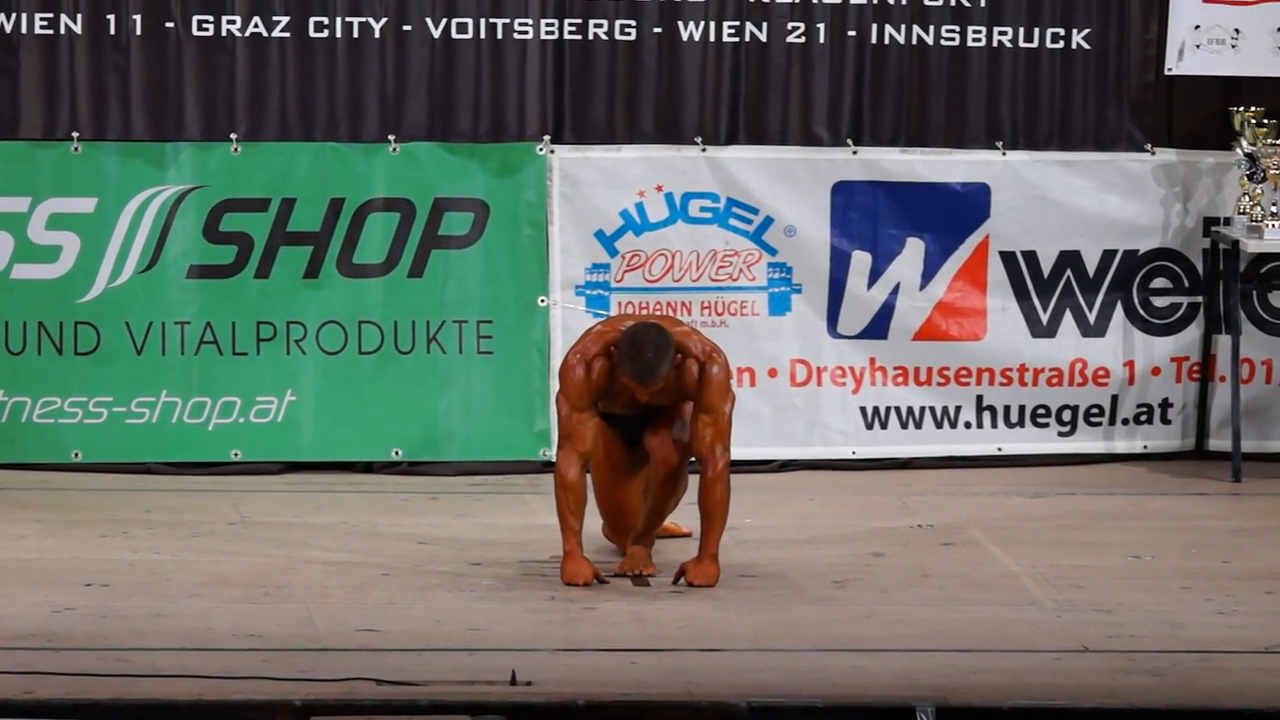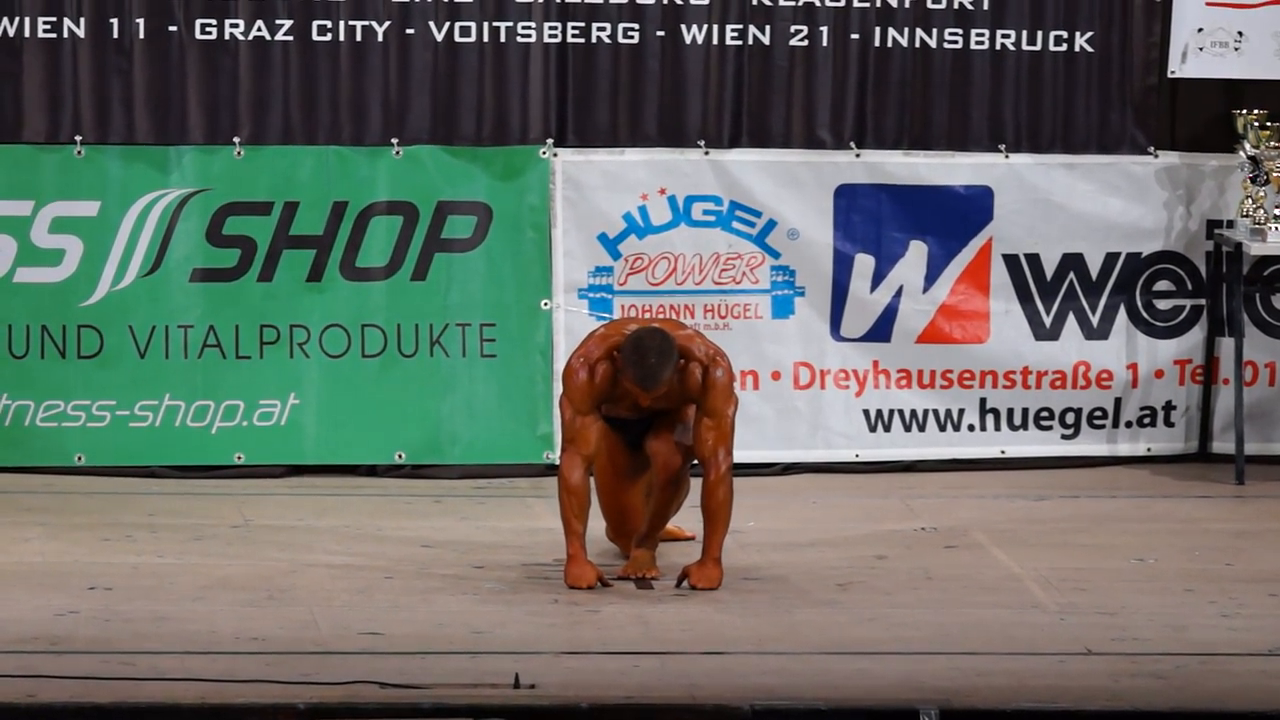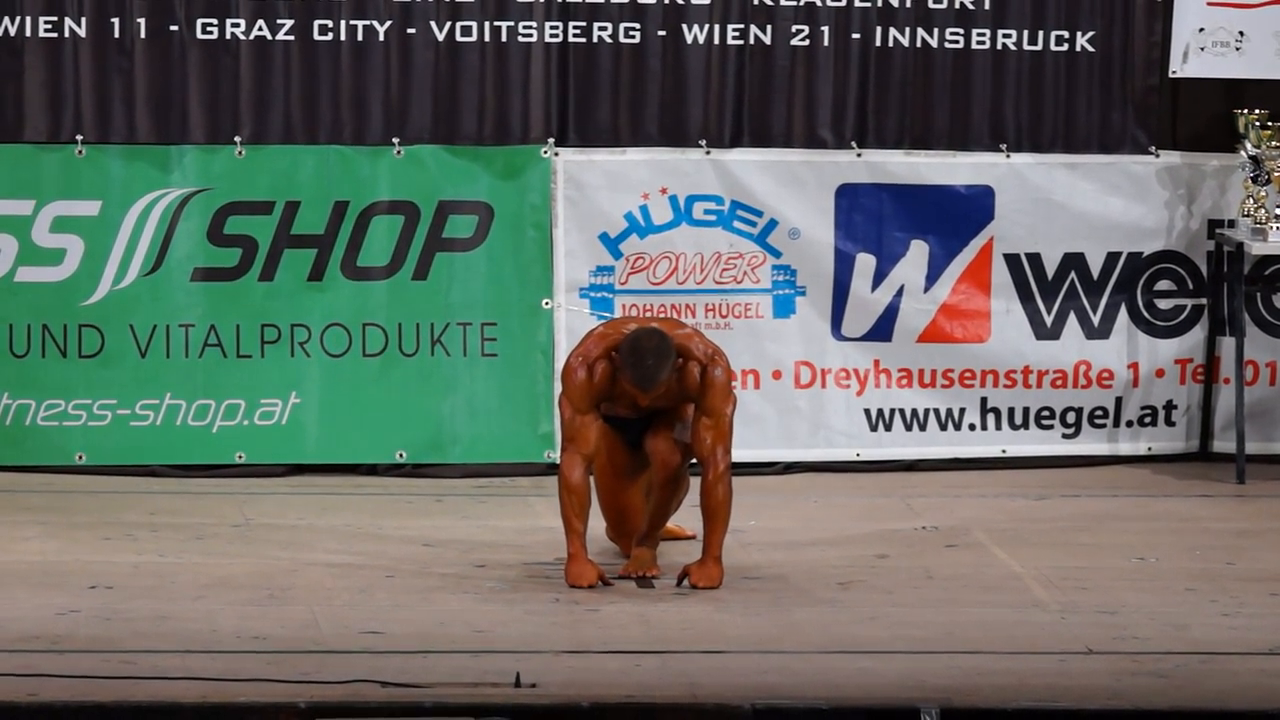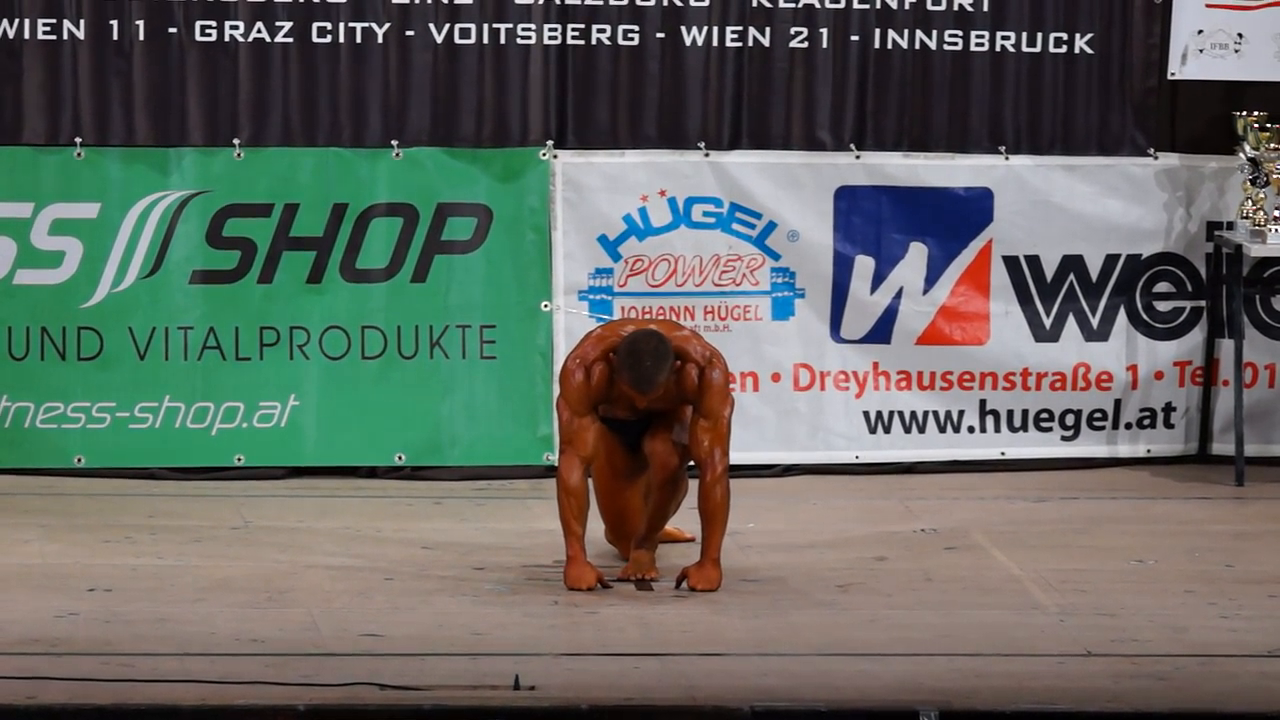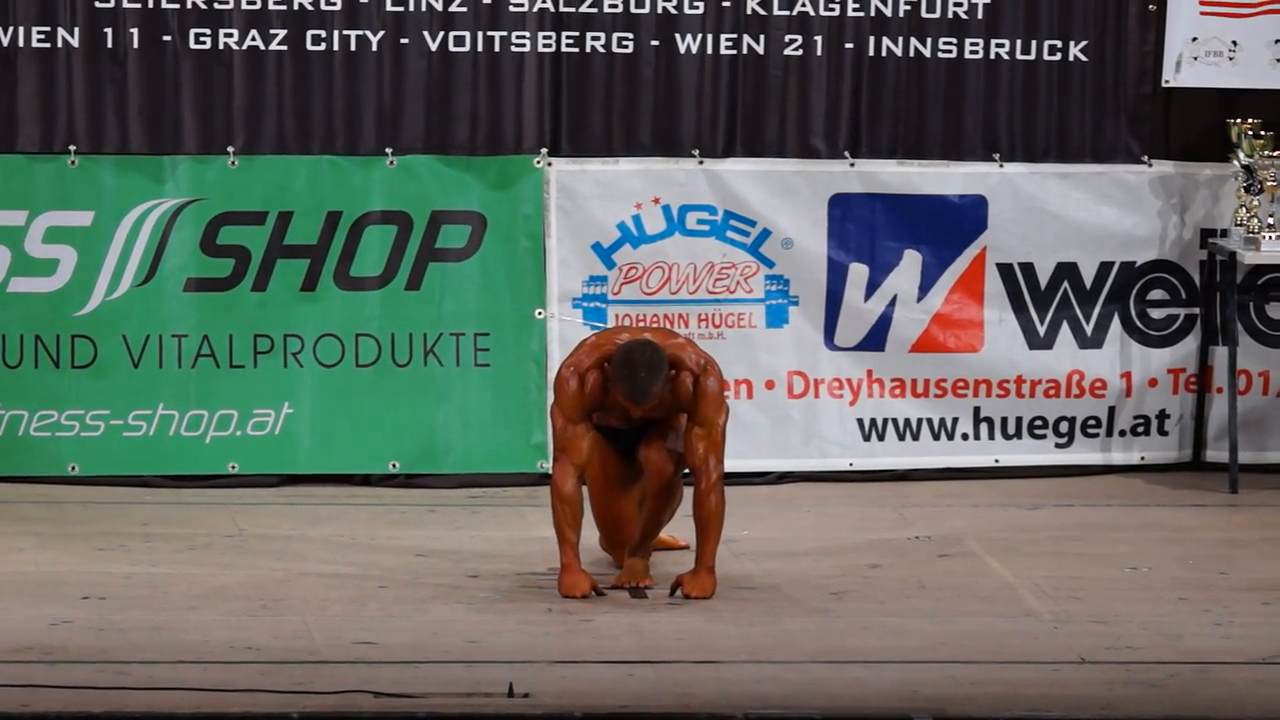
dt=0.3s
person 1, frame 1
left shoulder: (706, 364)
right shoulder: (584, 363)
left elbow: (715, 459)
right elbow: (571, 456)
left wrist: (708, 557)
right wrist: (572, 553)
left hip: (671, 411)
right hip: (610, 416)
left knee: (669, 457)
right knee: (622, 533)
left ankle: (644, 538)
person 1, frame 2
left shoulder: (710, 367)
right shoulder: (588, 365)
left elbow: (718, 463)
right elbow: (574, 459)
left wrist: (711, 560)
right wrist: (576, 557)
left hip: (674, 415)
right hip: (613, 421)
left knee: (669, 459)
right knee: (626, 539)
left ankle: (647, 540)
right ankle: (641, 531)
person 1, frame 3
left shoulder: (708, 366)
right shoulder: (586, 365)
left elbow: (716, 461)
right elbow: (575, 457)
left wrist: (711, 559)
right wrist: (577, 556)
left hip: (673, 414)
right hip: (613, 420)
left knee: (668, 457)
right knee: (626, 539)
left ankle: (648, 539)
right ankle: (645, 529)
person 1, frame 4
left shoulder: (706, 368)
right shoulder: (584, 366)
left elbow: (714, 463)
right elbow: (573, 460)
left wrist: (710, 561)
right wrist: (576, 559)
left hip: (672, 416)
right hip: (611, 422)
left knee: (667, 457)
right knee: (625, 540)
left ankle: (647, 543)
right ankle: (638, 536)
person 1, frame 5
left shoulder: (701, 376)
right shoulder: (578, 374)
left elbow: (708, 472)
right elbow: (567, 467)
left wrist: (704, 569)
right wrist: (570, 566)
left hip: (668, 424)
right hip: (605, 430)
left knee: (662, 466)
right knee: (619, 549)
left ankle: (640, 551)
right ankle: (641, 539)
